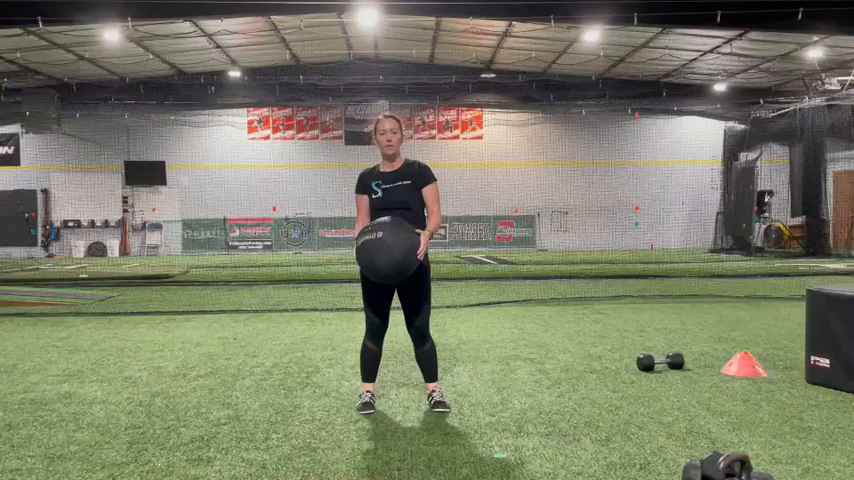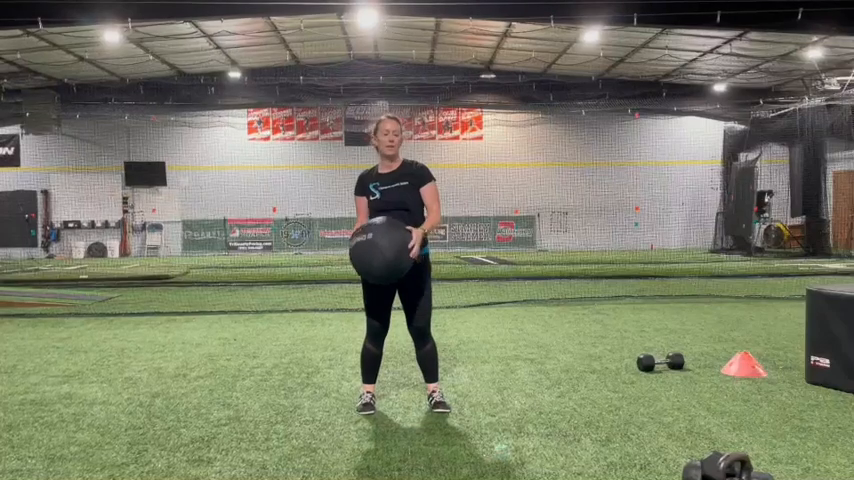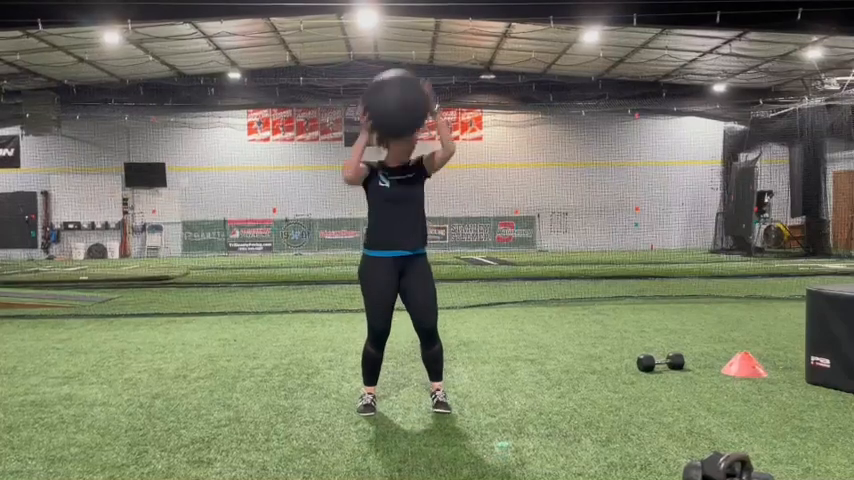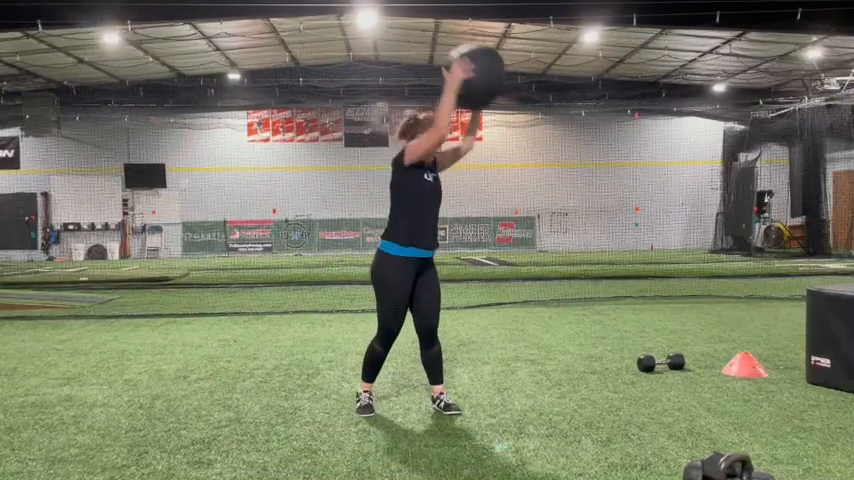
dt=0.4s
person 1, frame 1
left shoulder: (420, 171)
right shoulder: (367, 178)
left elbow: (435, 213)
right elbow: (363, 220)
left wrist: (427, 233)
left hip: (414, 261)
left knee: (419, 327)
right knee: (375, 327)
left ankle: (434, 391)
right ankle: (367, 391)
person 1, frame 2
left shoulder: (417, 171)
right shoulder: (365, 179)
left elbow: (435, 213)
right elbow: (362, 222)
left wrist: (421, 231)
left hip: (415, 262)
left knee: (420, 328)
right knee: (376, 328)
left ankle: (434, 391)
right ankle: (368, 392)
person 1, frame 3
left shoulder: (419, 170)
right shoulder: (372, 172)
left elbow: (448, 149)
right elbow: (349, 174)
left wrist: (434, 113)
right wrist: (365, 134)
left hip: (415, 262)
right hip: (378, 263)
left knee: (428, 328)
right knee: (378, 332)
left ankle: (437, 391)
right ankle: (368, 393)
person 1, frame 4
left shoulder: (431, 165)
right shoulder: (406, 161)
left elbow: (468, 142)
right elbow: (439, 130)
left wrist: (476, 112)
right wrist: (453, 86)
left hip: (424, 263)
right hip: (394, 262)
left knee: (428, 331)
right knee: (388, 331)
left ankle: (438, 393)
right ankle: (365, 390)
